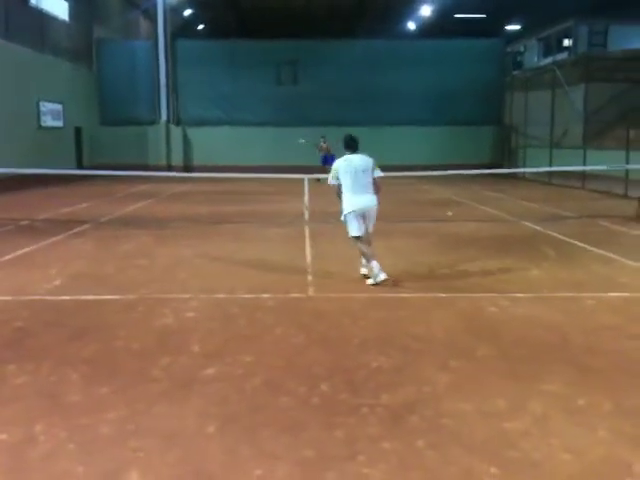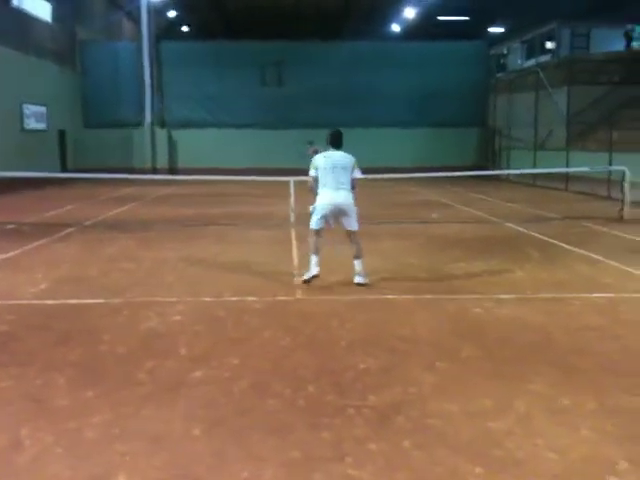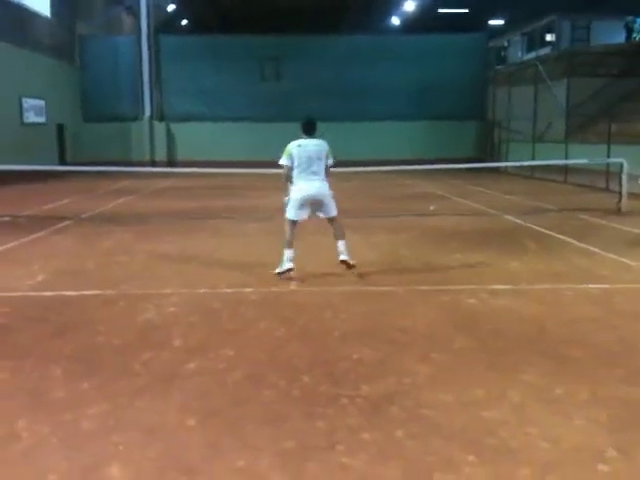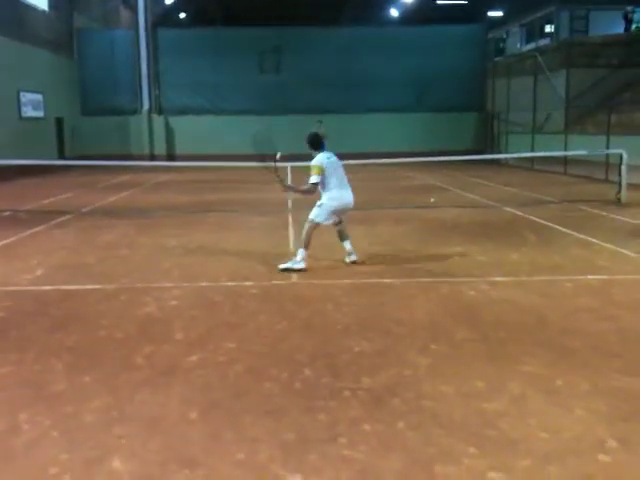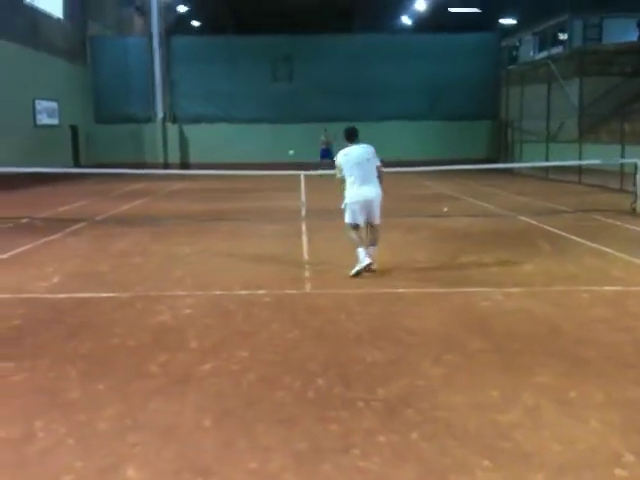
dt=0.5s
person 1, frame 1
left shoulder: (337, 164)
right shoulder: (369, 160)
left elbow: (337, 190)
right elbow: (377, 186)
left hip: (352, 204)
right hip: (369, 202)
left knee: (358, 240)
right knee: (366, 235)
left ankle: (378, 272)
right ankle: (366, 267)
person 1, frame 2
left shoulder: (318, 158)
right shoulder: (350, 159)
left elbow: (312, 184)
right elbow: (353, 185)
left hip: (325, 200)
right hip: (345, 199)
left knee: (315, 233)
right knee: (353, 236)
left ankle: (313, 268)
right ankle: (359, 274)
person 1, frame 3
left shoulder: (292, 147)
right shoulder: (324, 146)
left elbow: (286, 174)
right elbow: (327, 171)
left wrist: (292, 184)
left hip: (300, 190)
right hip: (321, 188)
left knee: (290, 224)
right knee: (334, 221)
left ankle: (287, 261)
right ankle: (344, 255)
person 1, frame 4
left shoulder: (317, 162)
right shoulder: (332, 157)
left elbow: (312, 189)
left wrist: (292, 188)
left hip: (333, 199)
right hip: (348, 197)
left knee: (309, 227)
right knee: (338, 223)
left ankle: (299, 260)
right ankle: (351, 254)
person 1, frame 5
left shoulder: (340, 156)
right shoulder: (369, 149)
left elbow: (343, 179)
right elbow: (379, 173)
right wrist: (377, 186)
left hip: (354, 195)
right hip: (373, 192)
left knee: (354, 228)
right knee: (373, 227)
left ankle: (364, 258)
right ankle: (369, 259)
